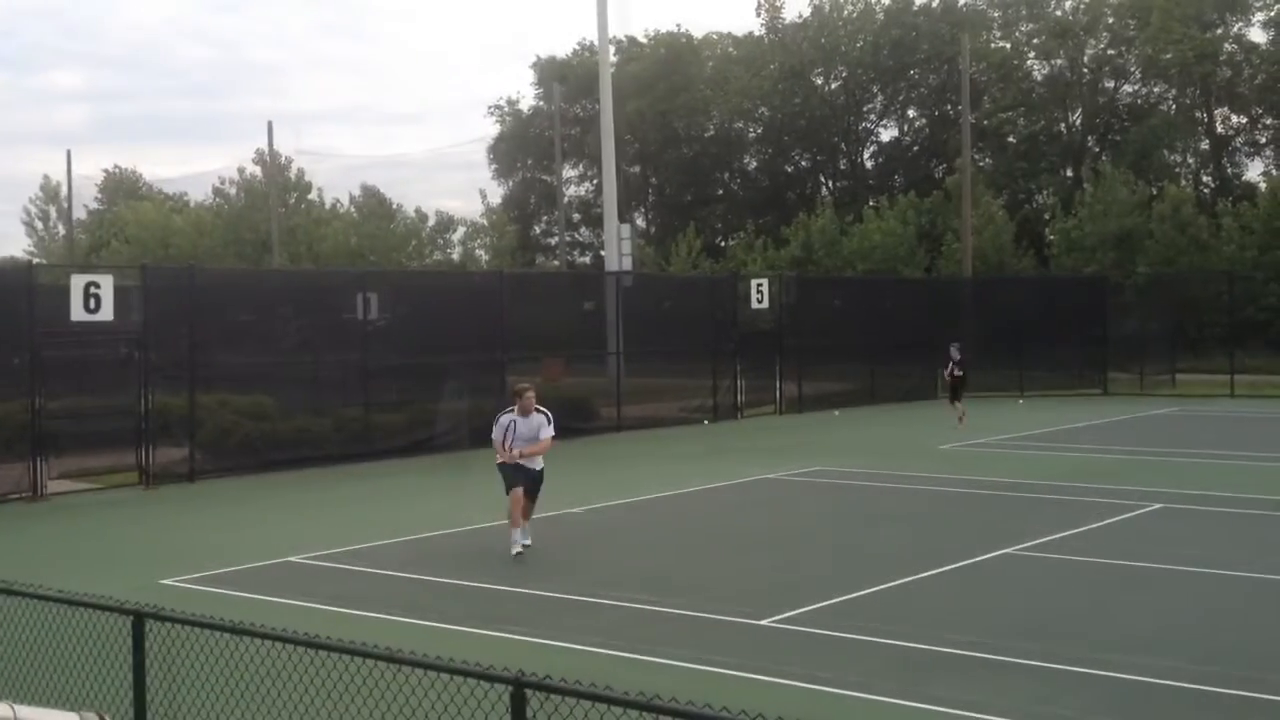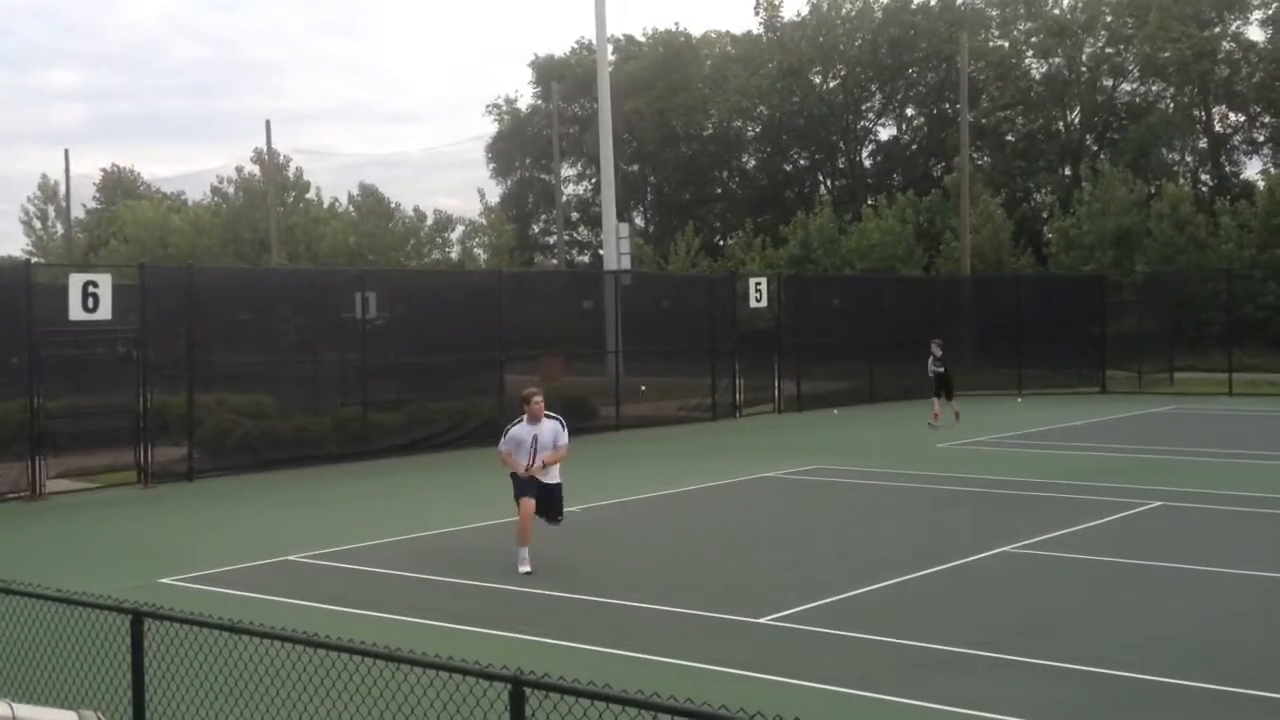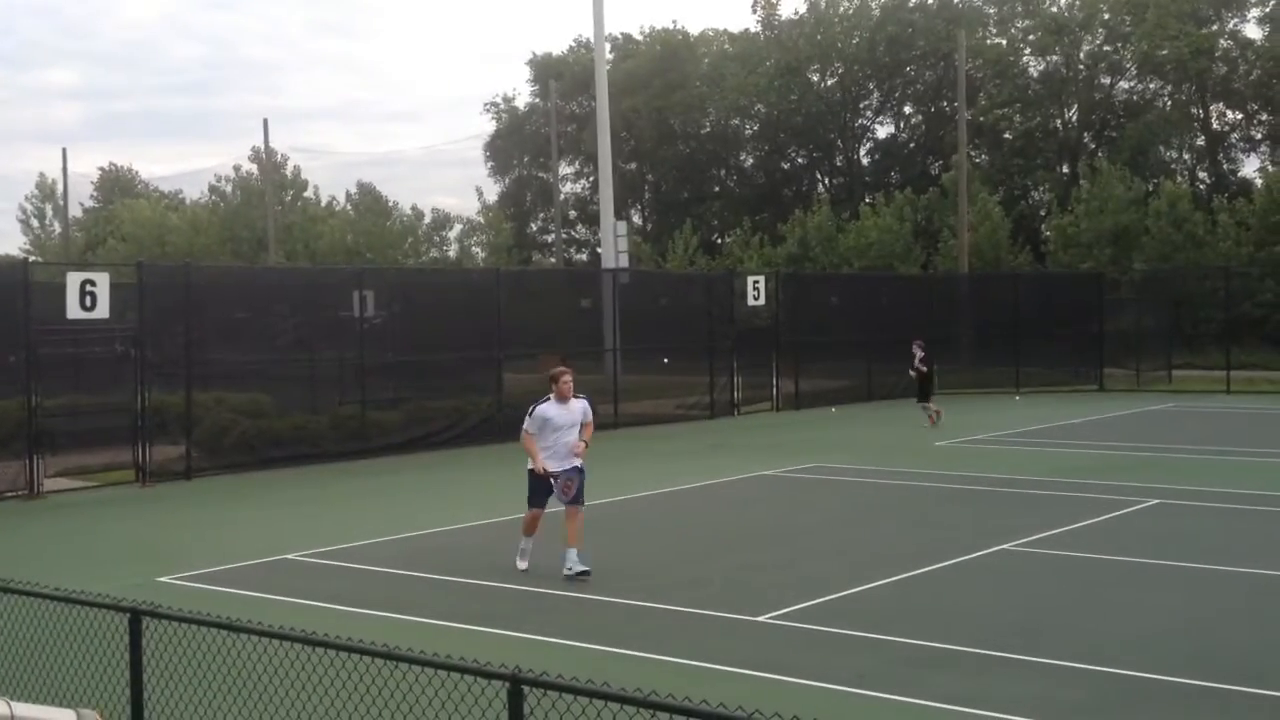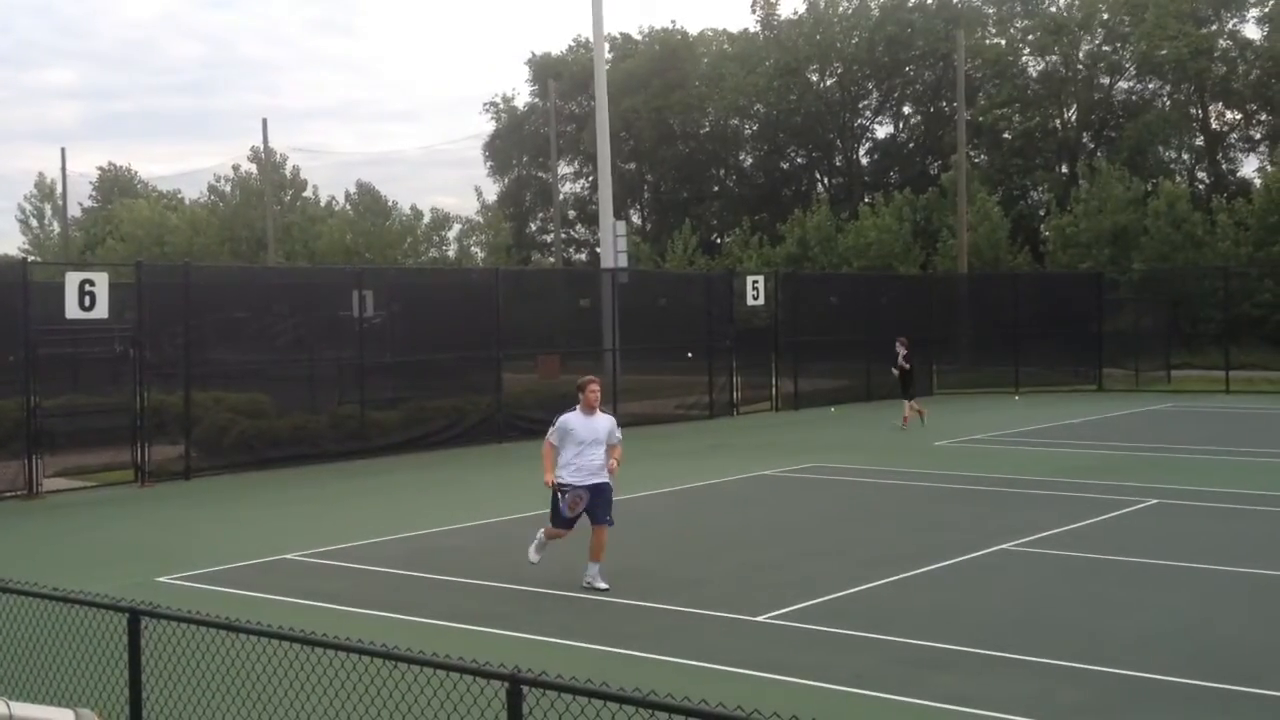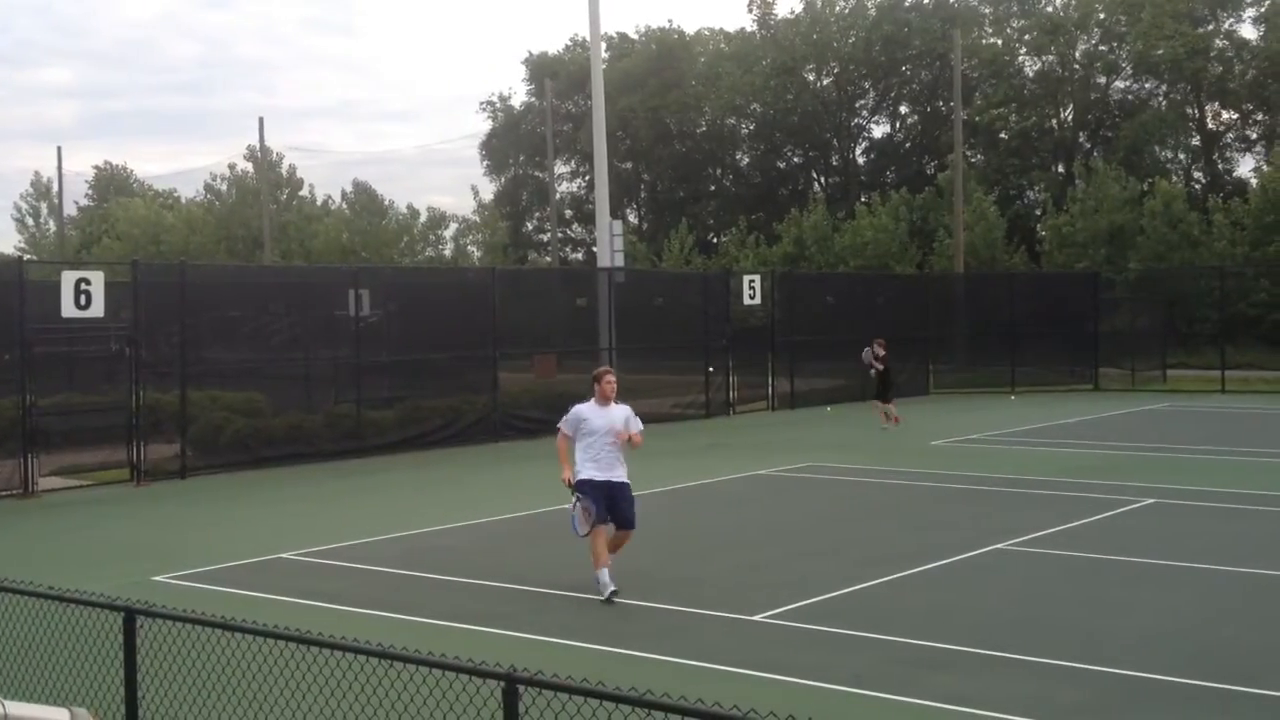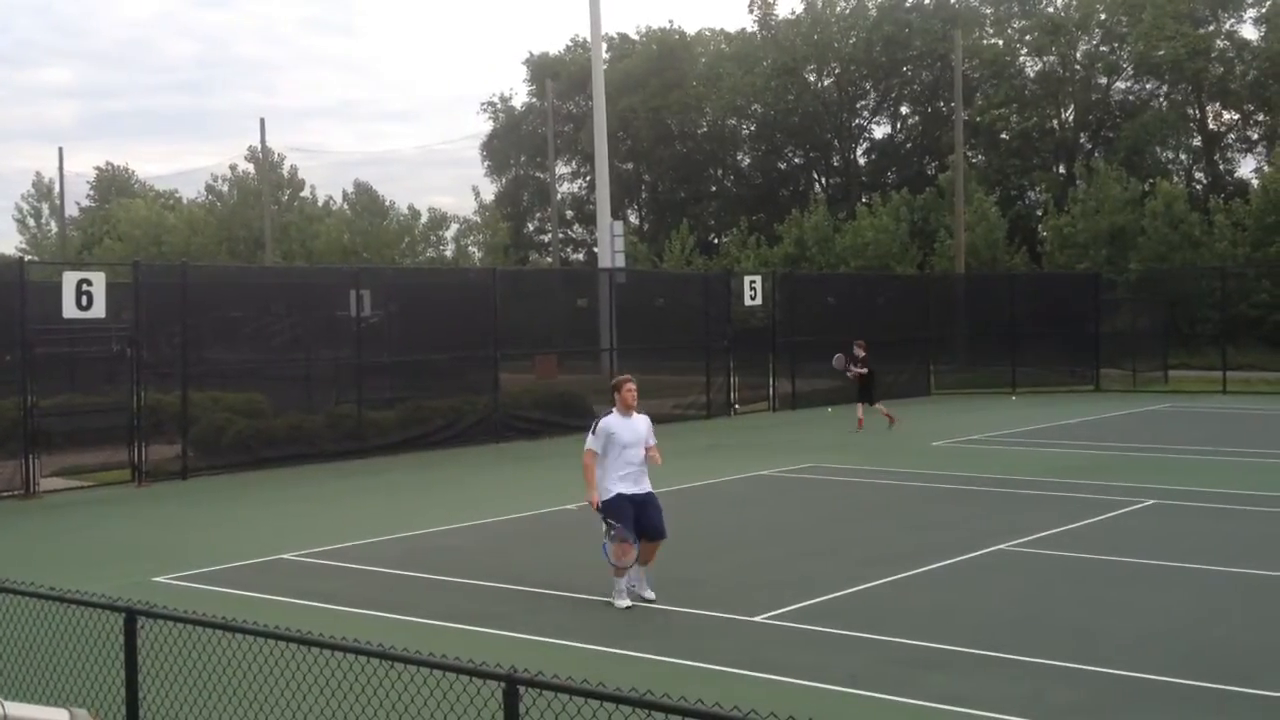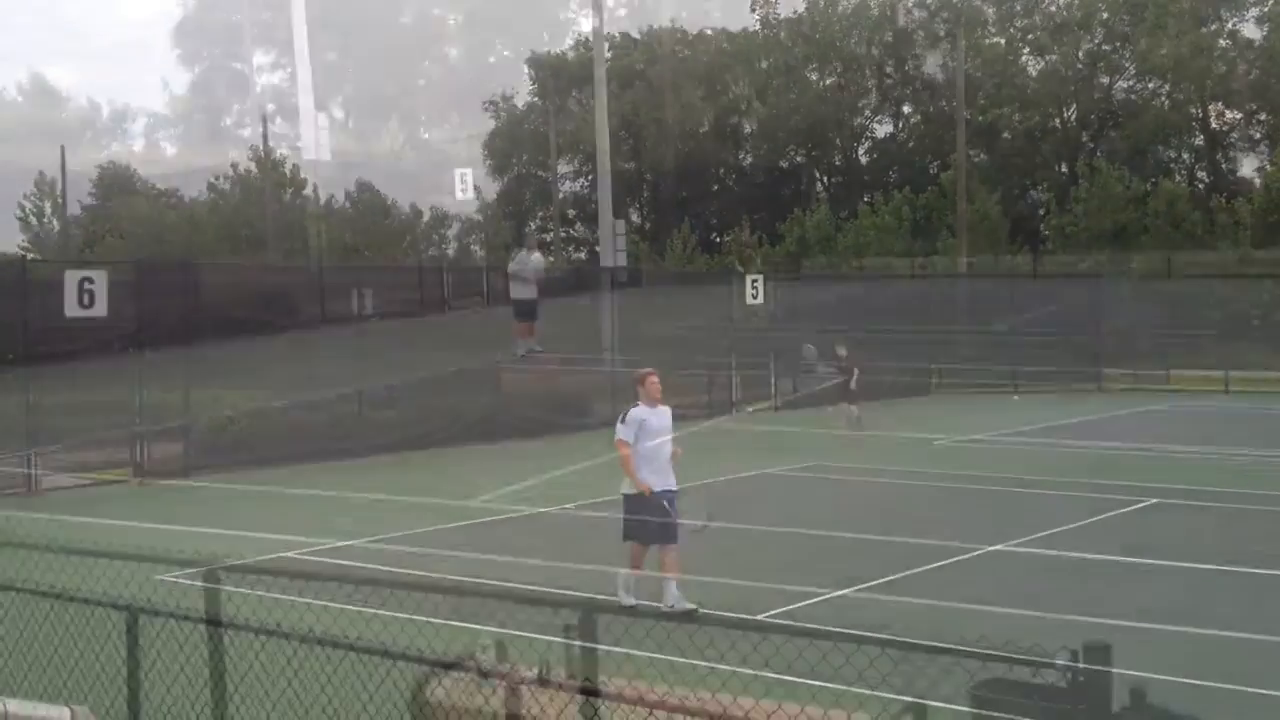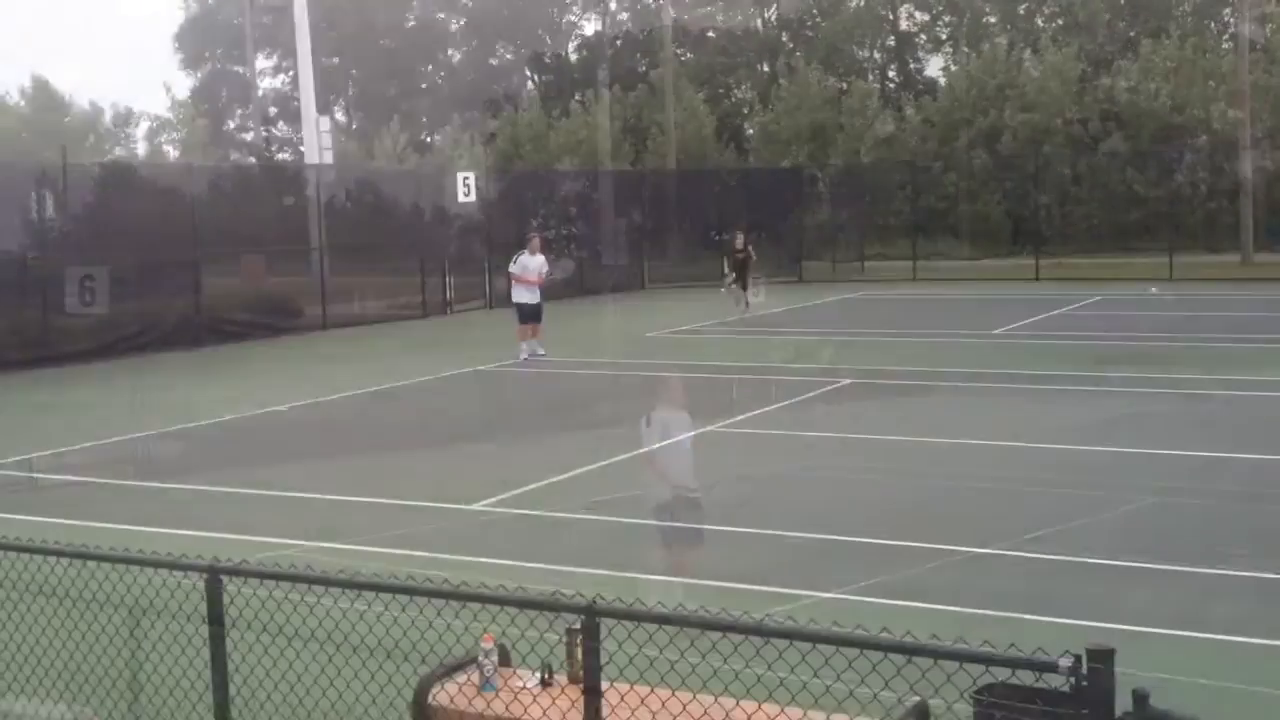
dt=0.2s
person 1, frame 1
left shoulder: (544, 416)
right shoulder: (504, 418)
left elbow: (545, 445)
right elbow: (497, 443)
left wrist: (520, 453)
right wrist: (506, 455)
left hip: (534, 464)
right hip: (510, 463)
left knee: (529, 500)
right knee: (517, 494)
left ankle: (524, 531)
right ankle: (515, 539)
person 1, frame 2
left shoulder: (556, 422)
right shoulder: (514, 429)
left elbow: (562, 451)
right elbow: (504, 454)
left wrist: (542, 464)
right wrist: (518, 468)
left hip: (550, 477)
right hip: (524, 476)
left knee: (554, 518)
right knee: (527, 509)
left ankle: (538, 515)
right ankle: (523, 558)
person 1, frame 3
left shoulder: (582, 403)
right shoulder: (540, 409)
left elbow: (588, 424)
right elbow: (526, 437)
left wrist: (583, 442)
right wrist: (537, 459)
left hip: (572, 466)
right hip: (544, 467)
left knee: (575, 510)
right knee: (535, 511)
left ankle: (572, 563)
right ankle: (525, 548)
person 1, frame 4
left shoulder: (609, 421)
right shoulder: (566, 419)
left elbow: (615, 447)
right elbow: (549, 446)
left wrist: (615, 460)
right wrist: (548, 473)
left hip: (599, 482)
right hip: (567, 482)
left knee: (601, 527)
right knee: (561, 530)
left ankle: (593, 575)
right ankle: (543, 538)
person 1, frame 5
left shoulder: (625, 411)
right shoulder: (579, 411)
left elbow: (638, 440)
right elbow: (562, 438)
left wrist: (628, 437)
right wrist: (566, 468)
left hip: (618, 478)
right hip: (588, 478)
left knee: (626, 528)
right knee: (598, 526)
left ankle: (605, 560)
right ankle: (604, 583)
person 1, frame 6
left shoulder: (644, 420)
right shoulder: (604, 423)
left elbow: (651, 448)
right elbow: (589, 458)
left wrist: (654, 455)
right wrist: (592, 491)
left hip: (642, 490)
right hip: (614, 493)
left knee: (656, 536)
left ankle: (637, 578)
right ankle: (619, 590)
person 1, frame 7
left shoulder: (666, 412)
right shoulder: (633, 414)
right elbow: (623, 450)
left wrist: (675, 450)
right wrist: (637, 481)
left hip: (666, 487)
right hip: (641, 490)
left knee: (669, 542)
right knee: (642, 542)
left ankle: (672, 598)
right ankle: (626, 584)
person 1, frame 8
left shoulder: (683, 416)
right shoulder: (655, 418)
right elbow: (650, 453)
right wrist: (672, 482)
left hip: (686, 490)
right hip: (667, 493)
left knee: (689, 544)
right knee: (677, 546)
left ankle: (676, 597)
